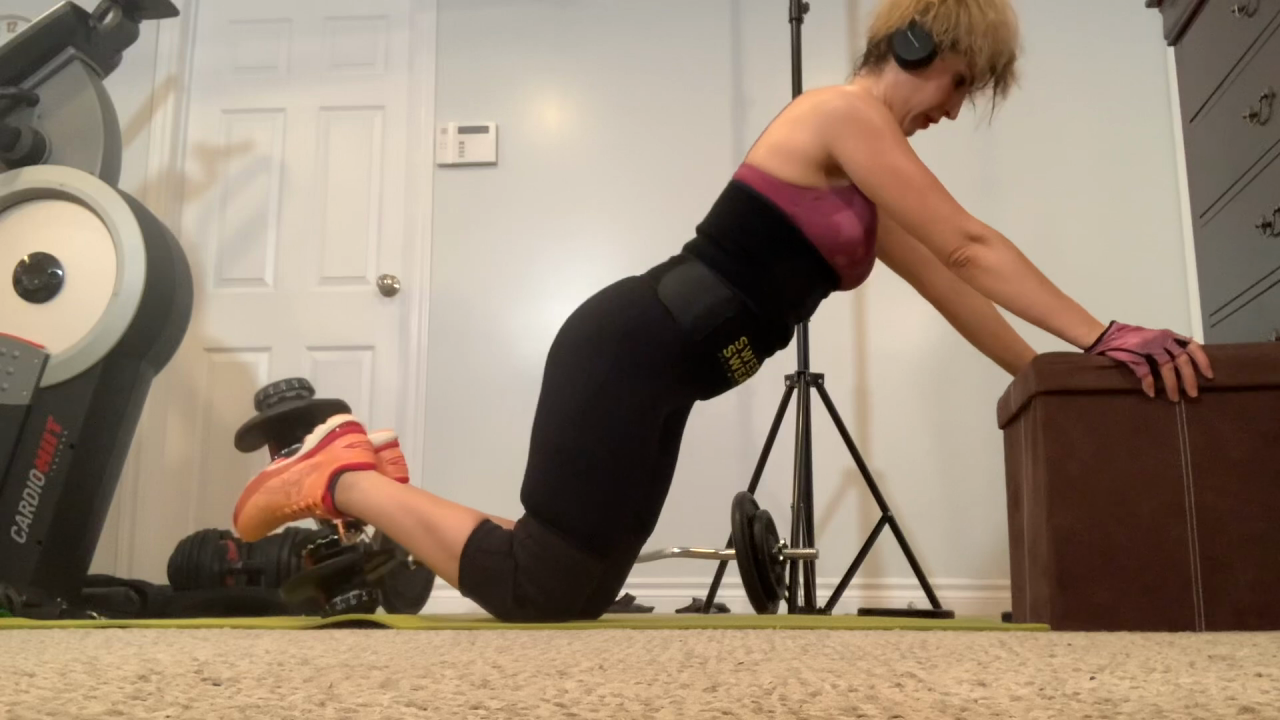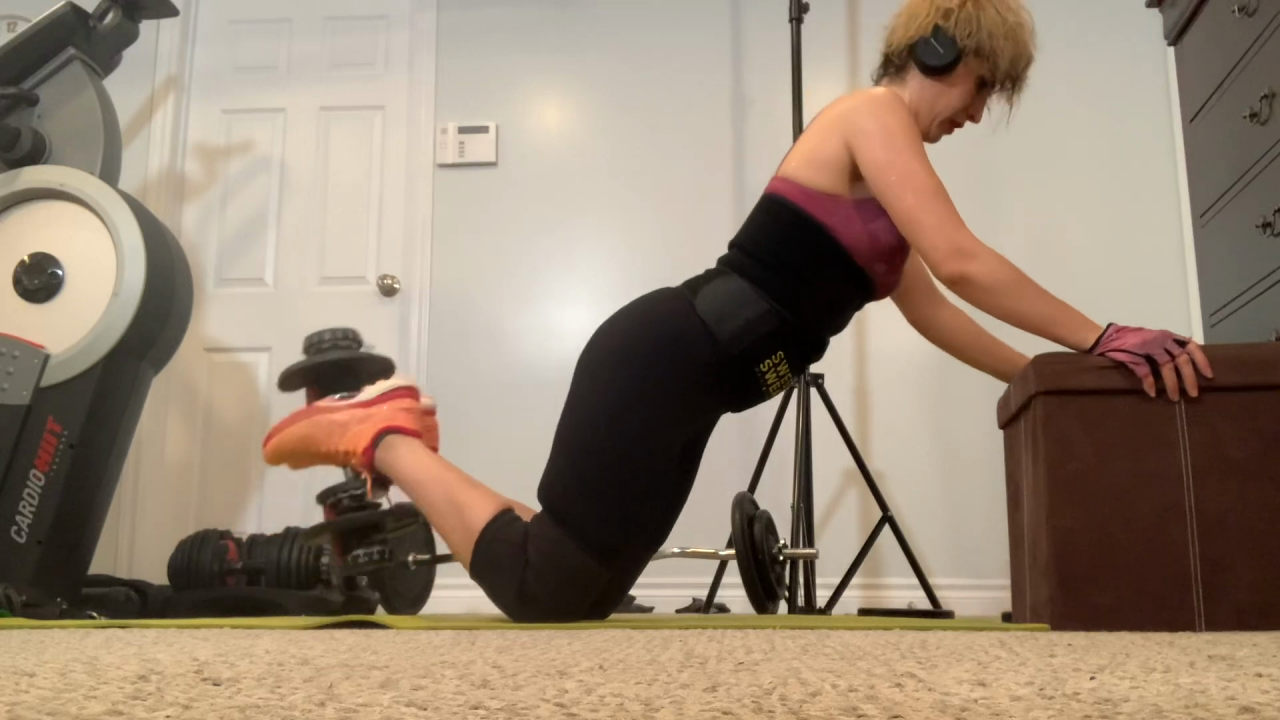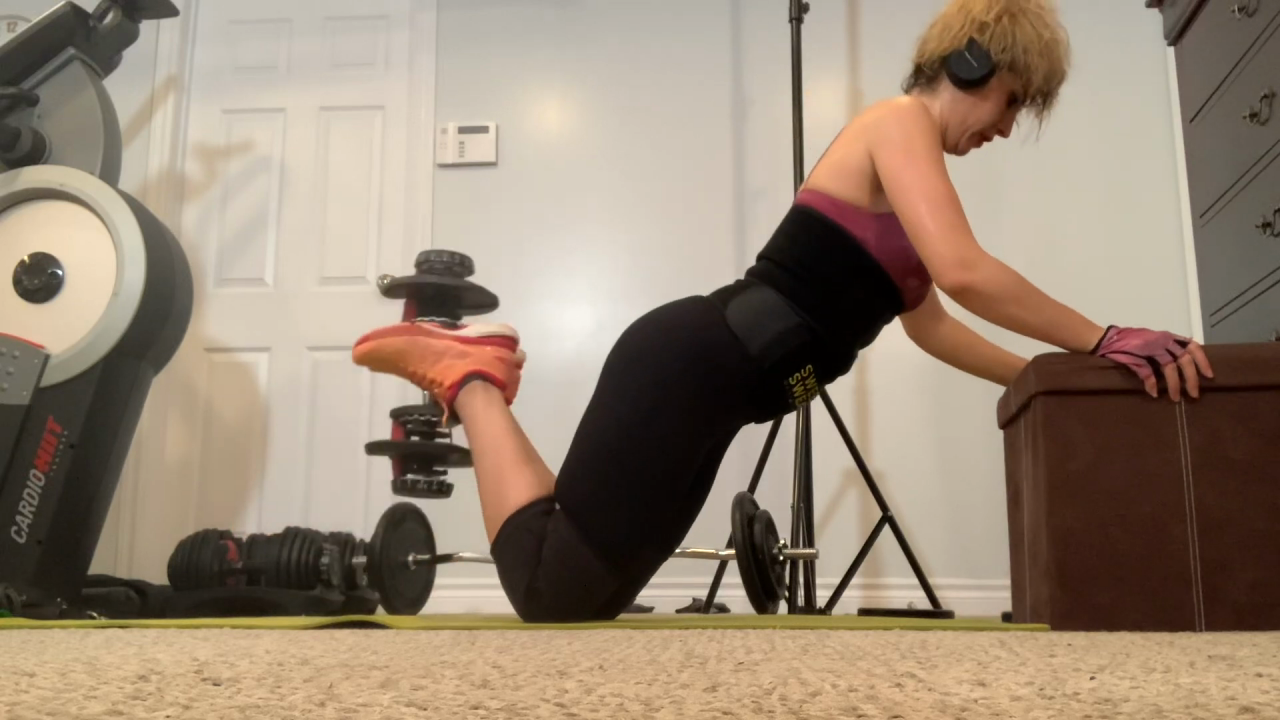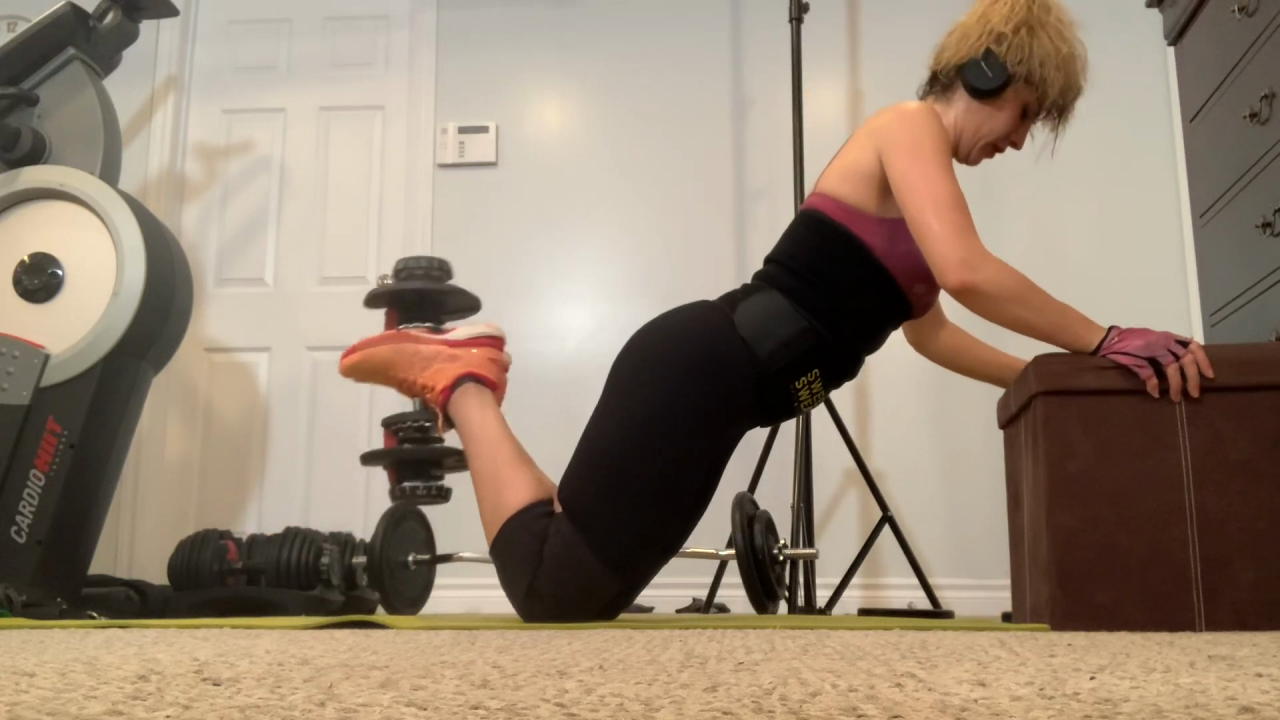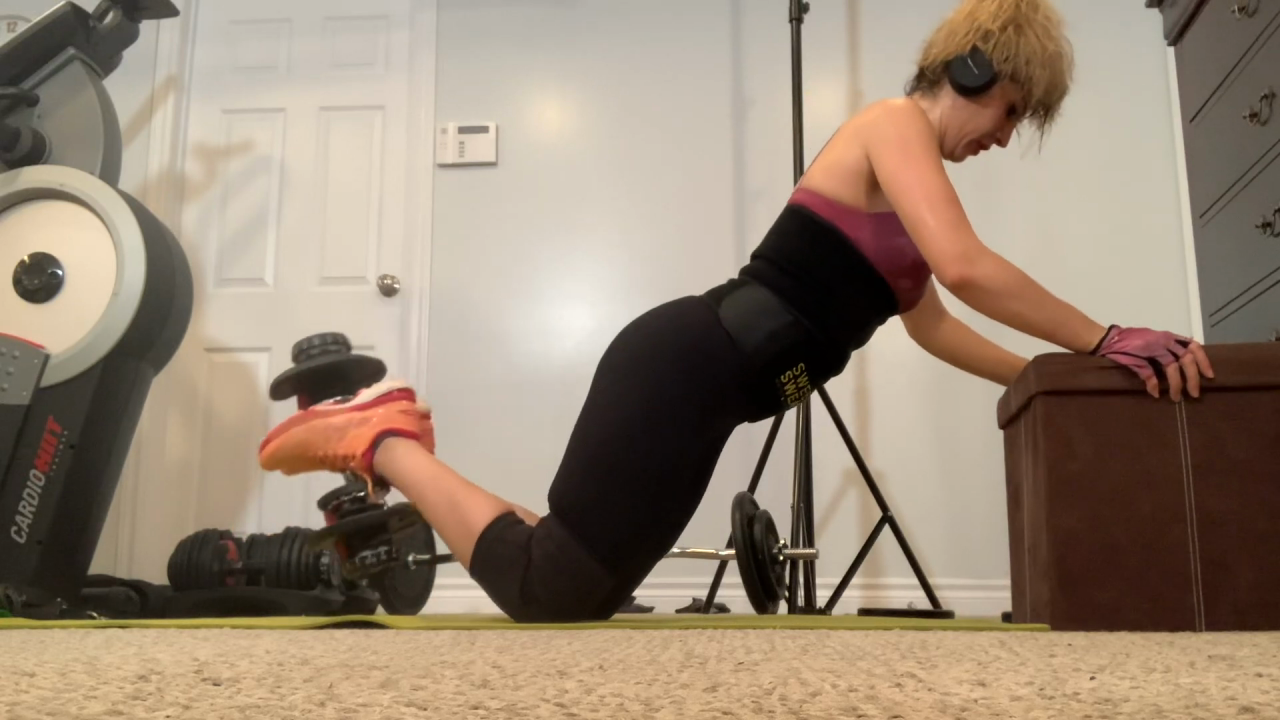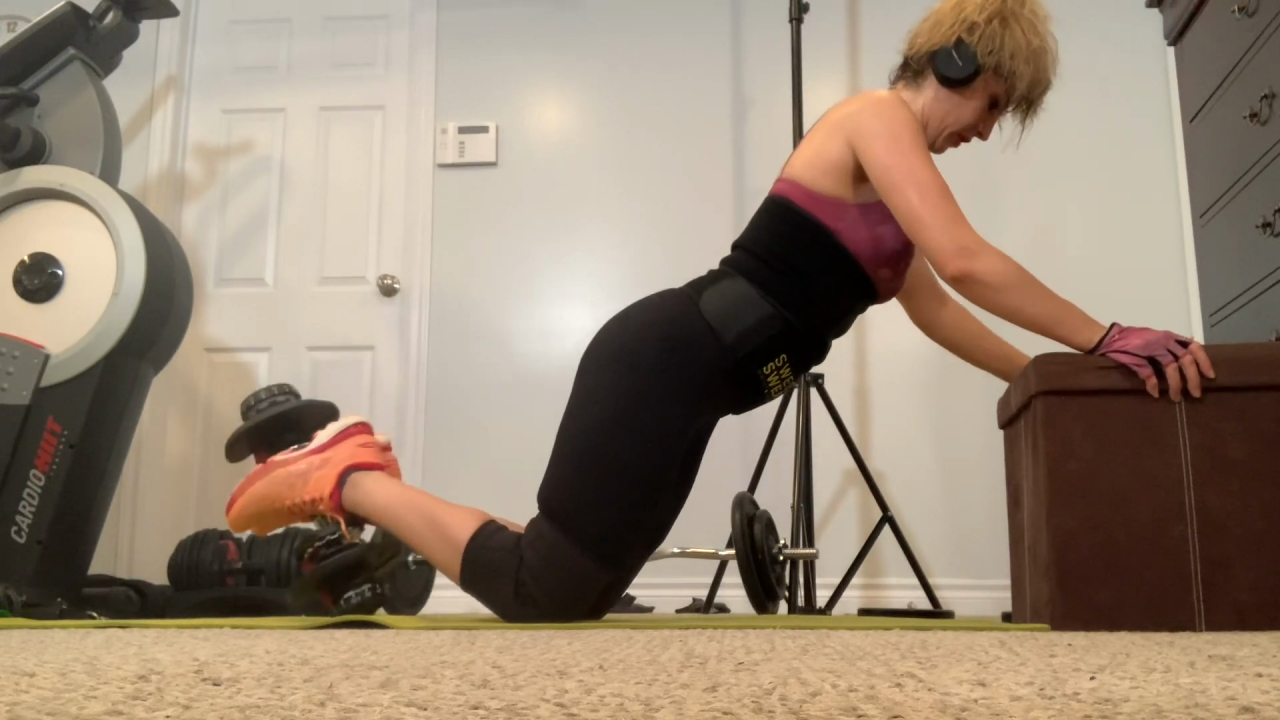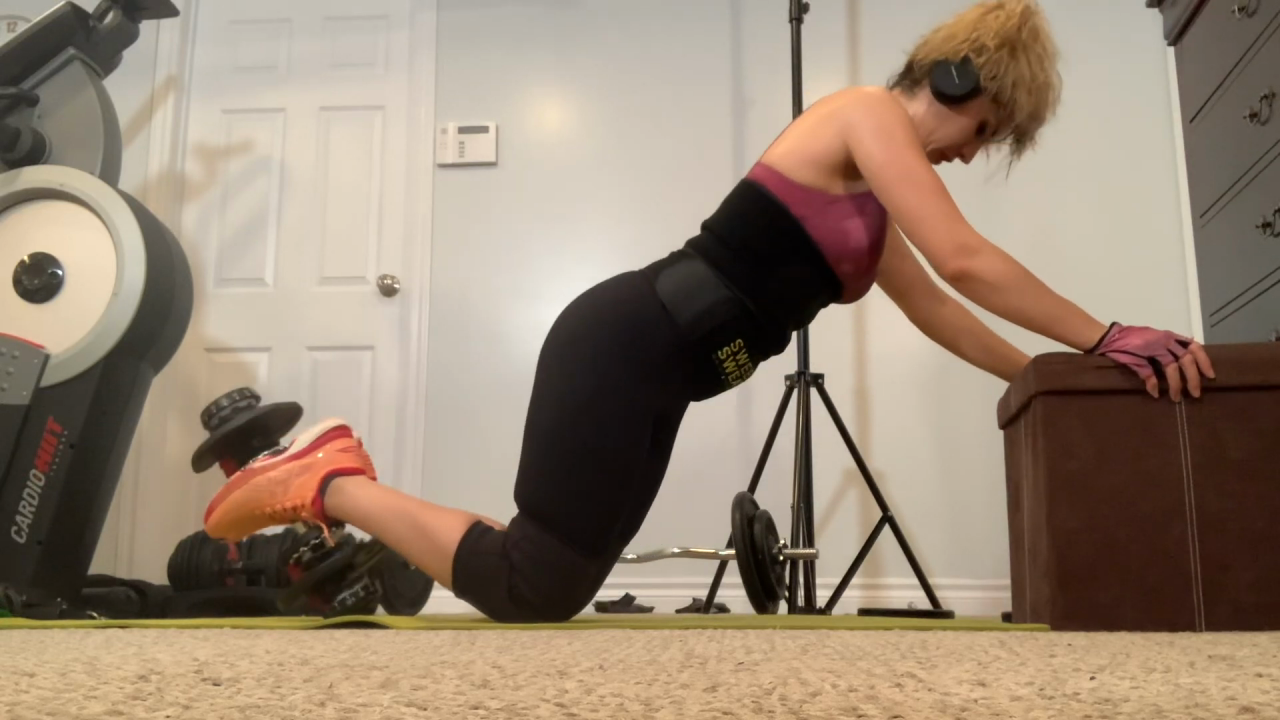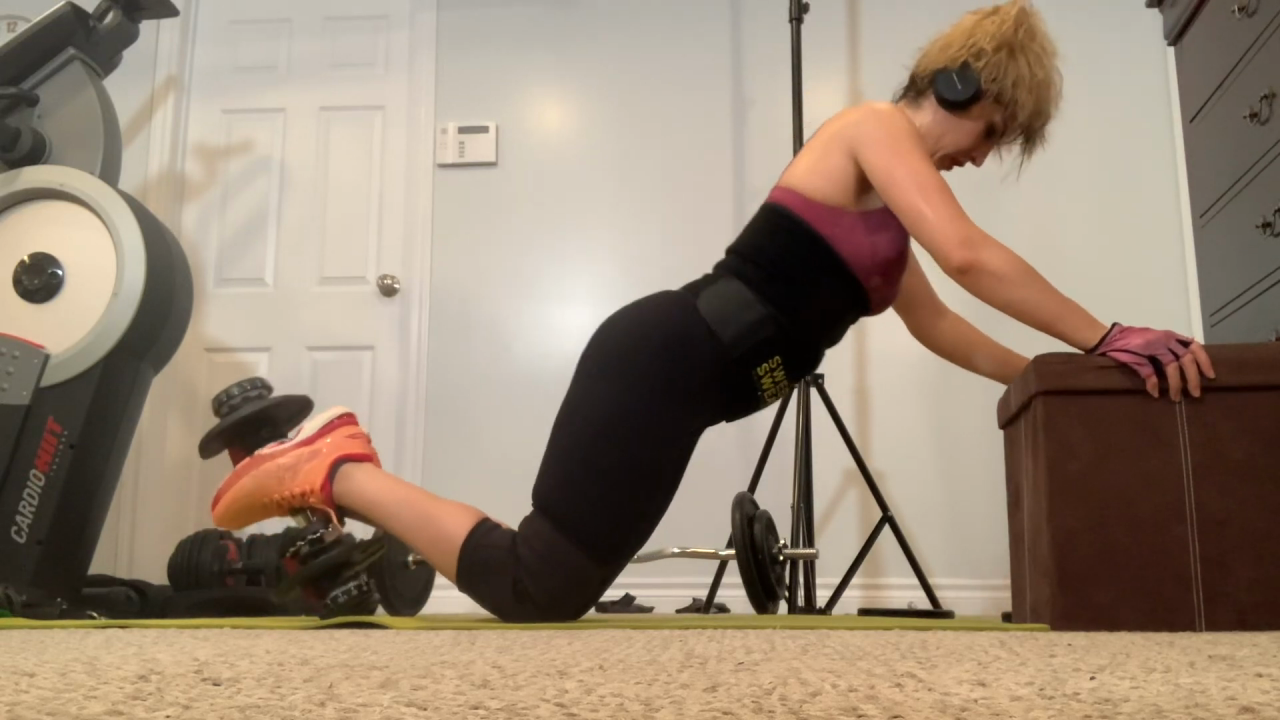
dt=0.5s
person 1, frame 1
left shoulder: (862, 185)
right shoulder: (843, 111)
left elbow: (947, 282)
right elbow: (966, 246)
right wrist: (1101, 335)
left hip: (655, 374)
right hip: (627, 350)
left knee: (573, 594)
right knee: (538, 595)
left ankle: (371, 475)
right ankle: (339, 476)
person 1, frame 2
left shoulder: (880, 171)
right shoulder: (871, 115)
left elbow: (930, 308)
right elbow: (962, 261)
right wrist: (1102, 339)
left hip: (681, 381)
right hip: (662, 361)
left knee: (580, 594)
right knee: (543, 593)
left ankle: (403, 442)
right ankle: (381, 437)
person 1, frame 3
left shoulder: (909, 171)
right shoulder: (899, 123)
left elbow: (929, 322)
right elbow: (963, 272)
right wrist: (1105, 341)
left hip: (708, 383)
right hip: (689, 366)
left knee: (590, 593)
right knee: (554, 592)
left ankle: (479, 382)
right ankle: (470, 375)
person 1, frame 4
left shoulder: (917, 173)
right shoulder: (908, 127)
left elbow: (930, 330)
right elbow: (969, 274)
right wrist: (1105, 341)
left hip: (715, 388)
right hip: (697, 372)
left knee: (588, 590)
right knee: (556, 592)
left ankle: (466, 387)
right ankle: (461, 383)
person 1, frame 5
left shoulder: (905, 176)
right shoulder: (894, 126)
left elbow: (931, 323)
right elbow: (966, 267)
right wrist: (1106, 340)
left hip: (699, 383)
right hip: (683, 369)
left knee: (582, 592)
right knee: (549, 593)
left ankle: (403, 447)
right ankle: (382, 442)
person 1, frame 6
left shoulder: (888, 171)
right shoulder: (877, 115)
left elbow: (936, 308)
right elbow: (964, 260)
right wrist: (1105, 338)
left hip: (682, 380)
right hip: (665, 363)
left knee: (574, 591)
right knee: (542, 594)
left ankle: (374, 485)
right ankle: (346, 479)
person 1, frame 7
left shoulder: (869, 197)
right shoulder: (867, 115)
left elbow: (934, 307)
right elbow: (964, 258)
right wrist: (1106, 338)
left hip: (651, 373)
right hip: (623, 346)
left knee: (551, 581)
right knee: (532, 592)
left ankle: (348, 486)
right ankle: (326, 483)
person 1, frame 8
left shoulder: (885, 202)
right shoulder: (875, 128)
left elbow: (932, 322)
right elbow: (967, 255)
right wrist: (1108, 339)
left hip: (675, 380)
right hip: (662, 363)
left knee: (552, 584)
right knee: (537, 590)
left ankle: (346, 482)
right ankle: (332, 469)
